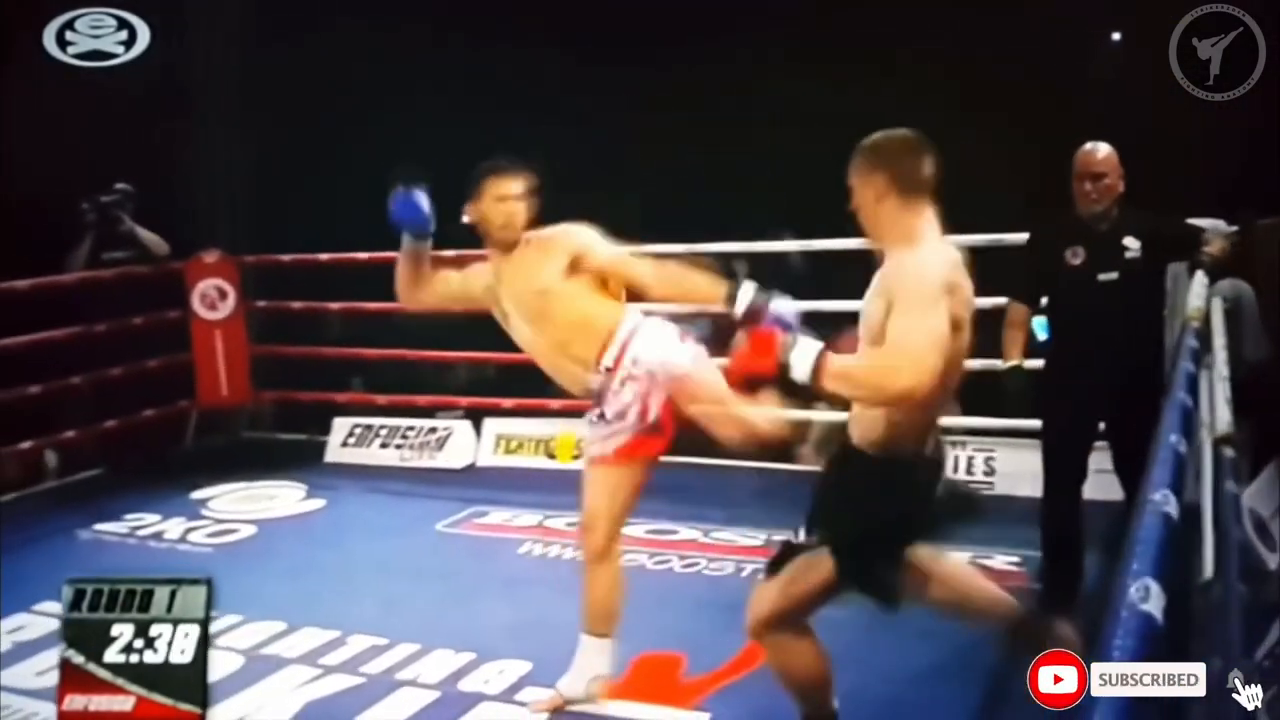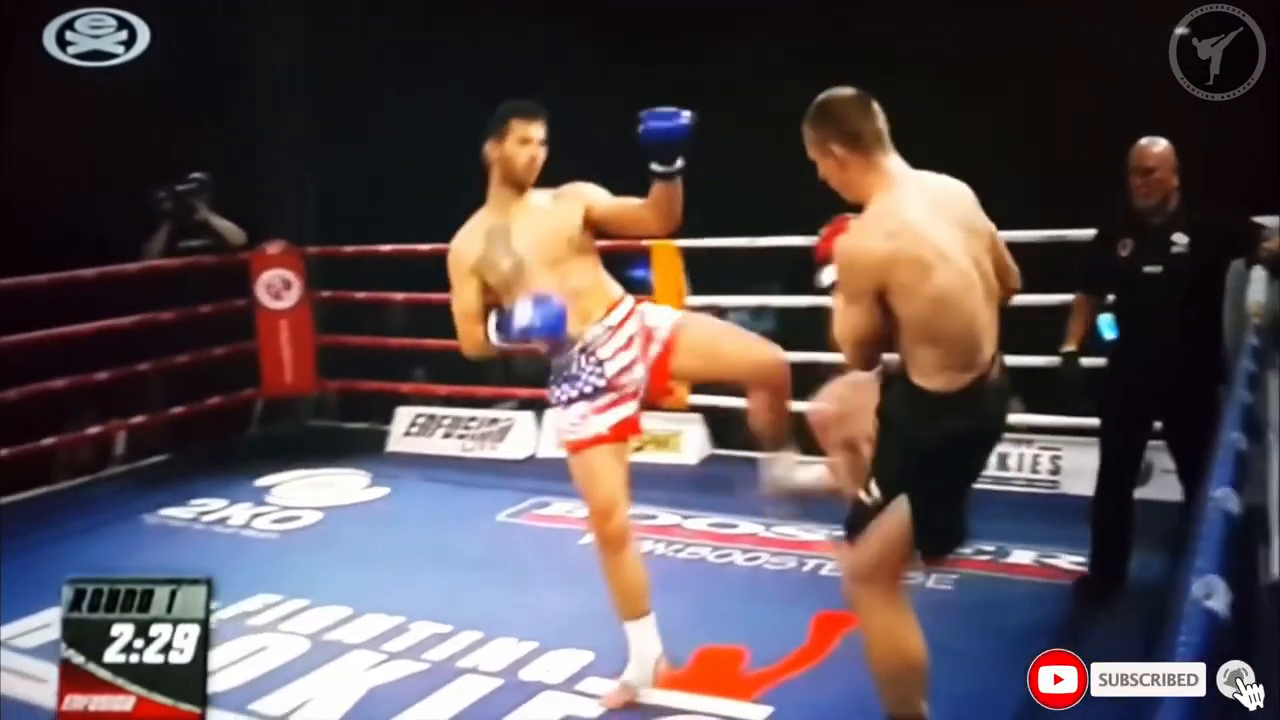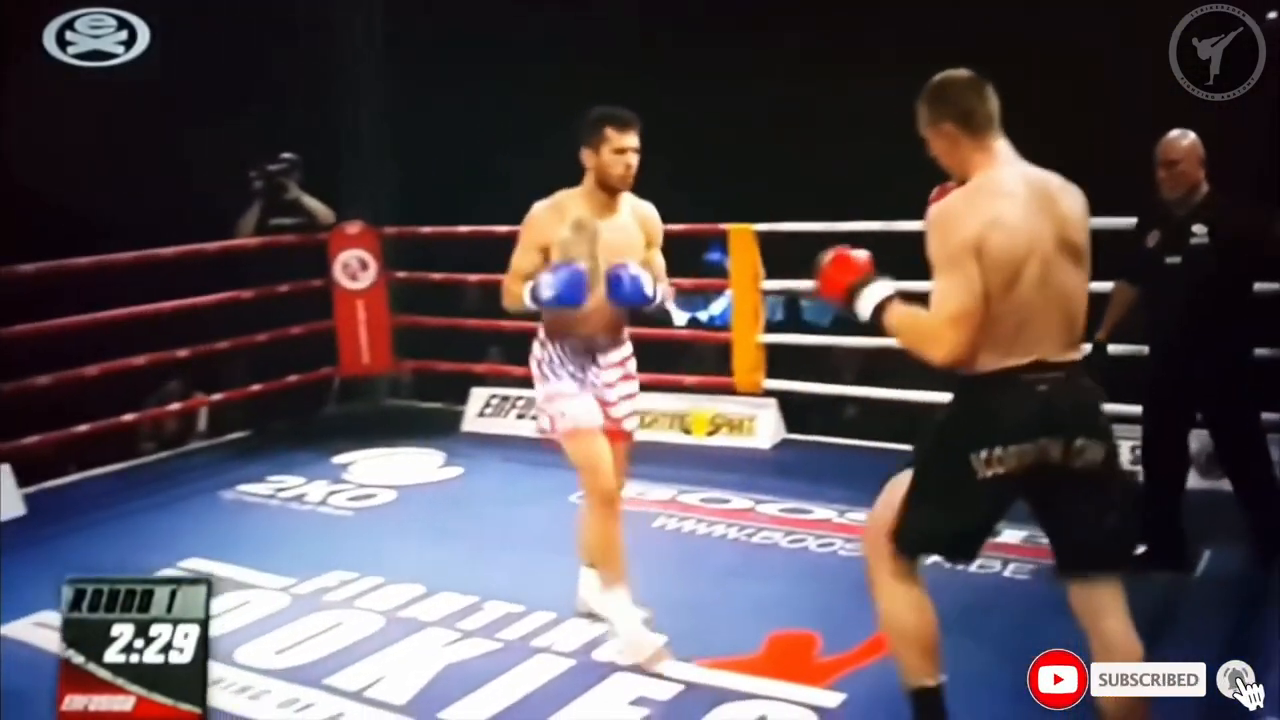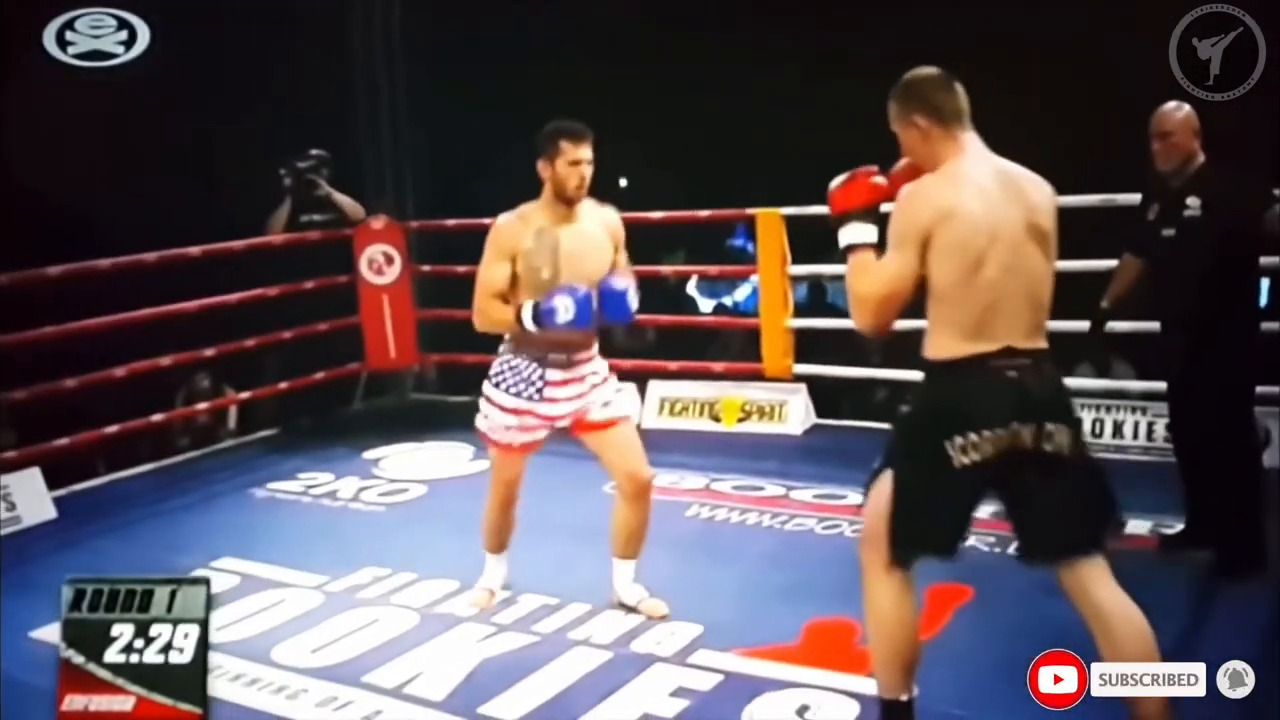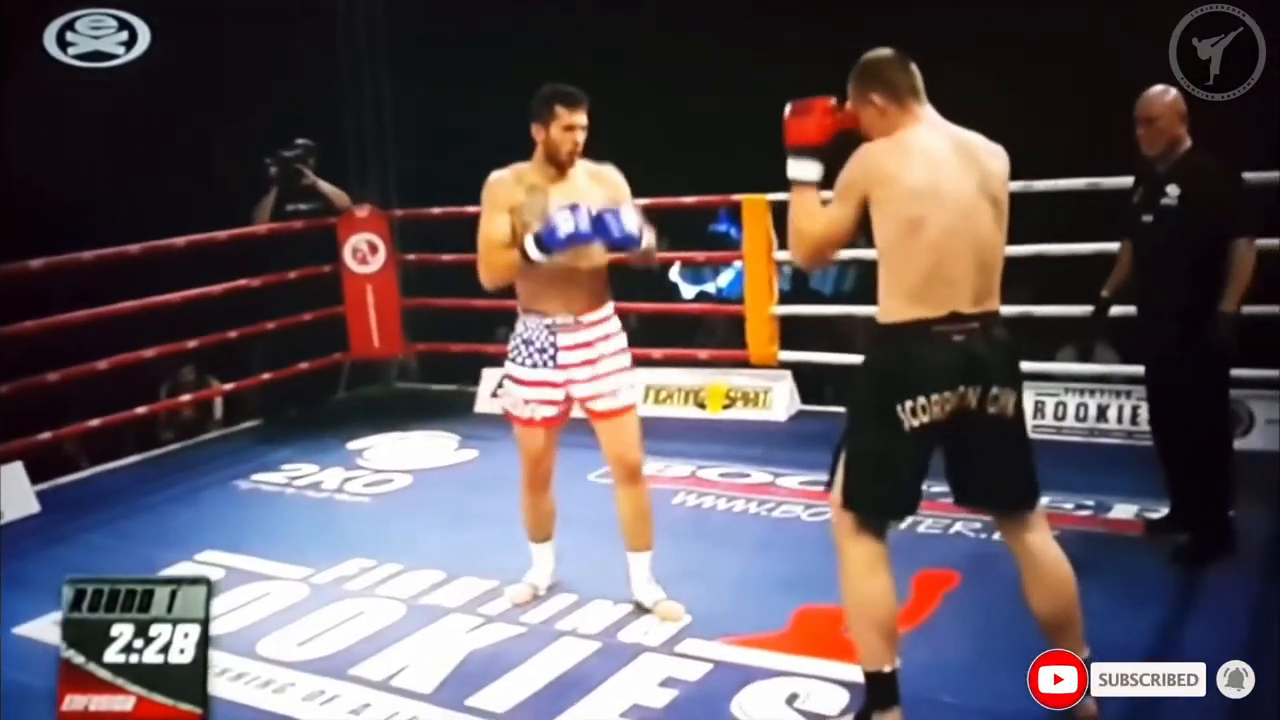
dt=0.4s
person 1, frame 1
left shoulder: (927, 272)
right shoulder: (935, 261)
left elbow: (910, 378)
left wrist: (804, 362)
left hip: (882, 478)
right hip: (901, 460)
left knee: (769, 615)
right knee: (909, 568)
right ankle: (1033, 628)
person 1, frame 2
left shoulder: (867, 243)
right shoulder: (955, 192)
left elbow: (860, 350)
right elbow: (1006, 282)
left wrist: (842, 270)
left hip: (944, 417)
right hip: (979, 390)
left knee: (870, 576)
right knee: (841, 408)
person 1, frame 3
left shoulder: (958, 214)
right shoulder: (1070, 199)
left elbow: (948, 343)
left wrist: (869, 293)
left hip: (993, 411)
right hip: (1071, 405)
left knee: (887, 548)
right knee: (1100, 595)
person 1, frame 4
left shoulder: (925, 198)
right shoulder: (1037, 190)
left elbow: (873, 314)
left wrist: (855, 227)
left hip: (959, 397)
right hip: (1036, 389)
left knee: (883, 550)
right knee: (1089, 575)
person 1, frame 5
left shoulder: (873, 161)
right shoulder: (992, 155)
left elbow: (806, 252)
left wrist: (803, 160)
left hip: (910, 359)
right hip: (987, 350)
left knee: (857, 526)
right knee: (1025, 526)
person 2, frame 1
left shoulder: (565, 242)
right shoulder: (479, 279)
left elbow: (653, 276)
right elbow: (413, 291)
left wrist: (739, 299)
right wrist: (413, 238)
left hip: (647, 357)
right hip: (614, 400)
left knee: (735, 426)
right knee: (597, 541)
right ankle: (589, 671)
person 2, frame 2
left shoulder: (575, 196)
right shoulder: (470, 246)
left elbow: (659, 223)
right elbow: (472, 341)
left wrist: (668, 165)
right wrist: (510, 328)
left hip: (635, 331)
right hip: (578, 372)
left knee: (765, 364)
right knee: (609, 524)
left ankle: (780, 458)
right ankle: (643, 657)
person 2, frame 3
left shoulder: (645, 216)
right shoulder: (548, 217)
left elbow: (662, 288)
right elbow: (510, 294)
left wrist: (650, 292)
right wrist: (540, 296)
left hip: (615, 357)
right hip: (564, 360)
left knee: (607, 489)
right knee: (604, 489)
left ankle: (594, 590)
right ankle: (625, 612)
person 2, frame 4
left shoulder: (607, 222)
right shoulder: (510, 231)
left elbow: (621, 281)
right elbow: (483, 315)
left wrist: (624, 298)
right wrist: (537, 315)
left hip: (586, 371)
right hip: (523, 373)
left knee: (637, 481)
right knee: (504, 491)
left ankle: (625, 584)
right ankle: (494, 573)
person 2, frame 5
left shoulder: (606, 179)
right shoulder: (504, 186)
left elbow: (643, 248)
right elbow: (490, 274)
left wrist: (638, 238)
right wrist: (540, 242)
left hip: (599, 333)
right hip: (537, 339)
left knee: (628, 465)
right knee: (536, 468)
left ankle: (644, 582)
right ankle: (541, 568)
person 3, frame 1
left shoulder: (1150, 231)
right shoulder: (1049, 240)
left elbow: (1209, 243)
right elbow: (1021, 303)
left wrist: (1212, 252)
right wrist: (1013, 360)
left hip: (1138, 382)
right hip: (1069, 382)
left knee: (1143, 482)
right knee: (1061, 486)
right ankle: (1060, 583)
person 3, frame 2
left shoulder: (1207, 228)
right shoulder: (1114, 233)
right elbow: (1088, 294)
right wrist: (1071, 346)
left hip: (1193, 376)
right hip: (1130, 374)
left knee: (1200, 475)
right knee: (1115, 473)
right ankle: (1105, 571)
person 3, frame 3
left shoulder: (1231, 220)
right shoulder: (1152, 224)
right elbow: (1131, 282)
right wrist: (1103, 333)
left hip: (1222, 365)
right hip: (1167, 363)
right knee: (1160, 458)
right ankle: (1166, 546)
person 3, frame 4
left shoulder: (1228, 188)
right shoulder: (1156, 196)
left elbow: (1268, 216)
right elbow: (1137, 255)
right wrist: (1107, 303)
left hip: (1227, 337)
right hip: (1180, 337)
left knee: (1230, 437)
right knee: (1189, 435)
left ankle: (1243, 542)
right ankle: (1204, 525)
person 3, frame 5
left shoulder: (1212, 176)
right shoulder: (1146, 178)
left elbow: (1241, 244)
left wrist: (1227, 309)
right wrist: (1108, 292)
left hip: (1200, 327)
right hip: (1157, 323)
left knee: (1204, 425)
right knee: (1167, 421)
left ankle: (1214, 528)
right ankle: (1185, 509)
